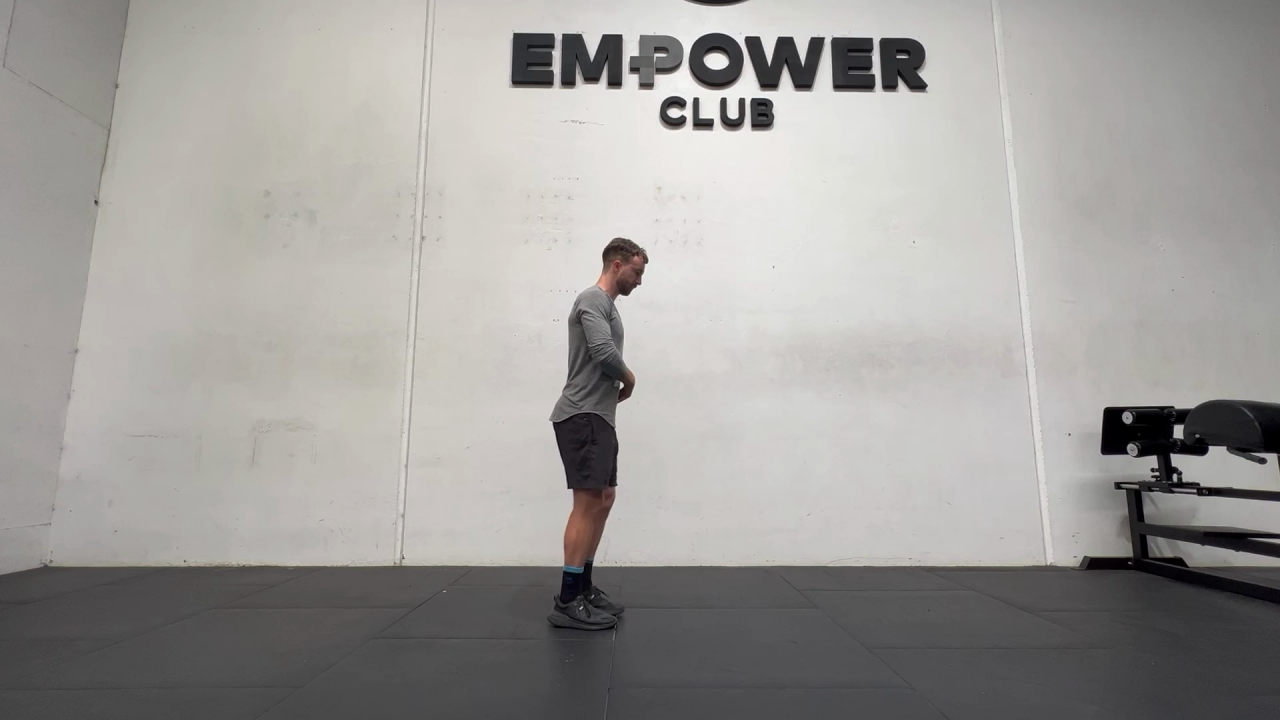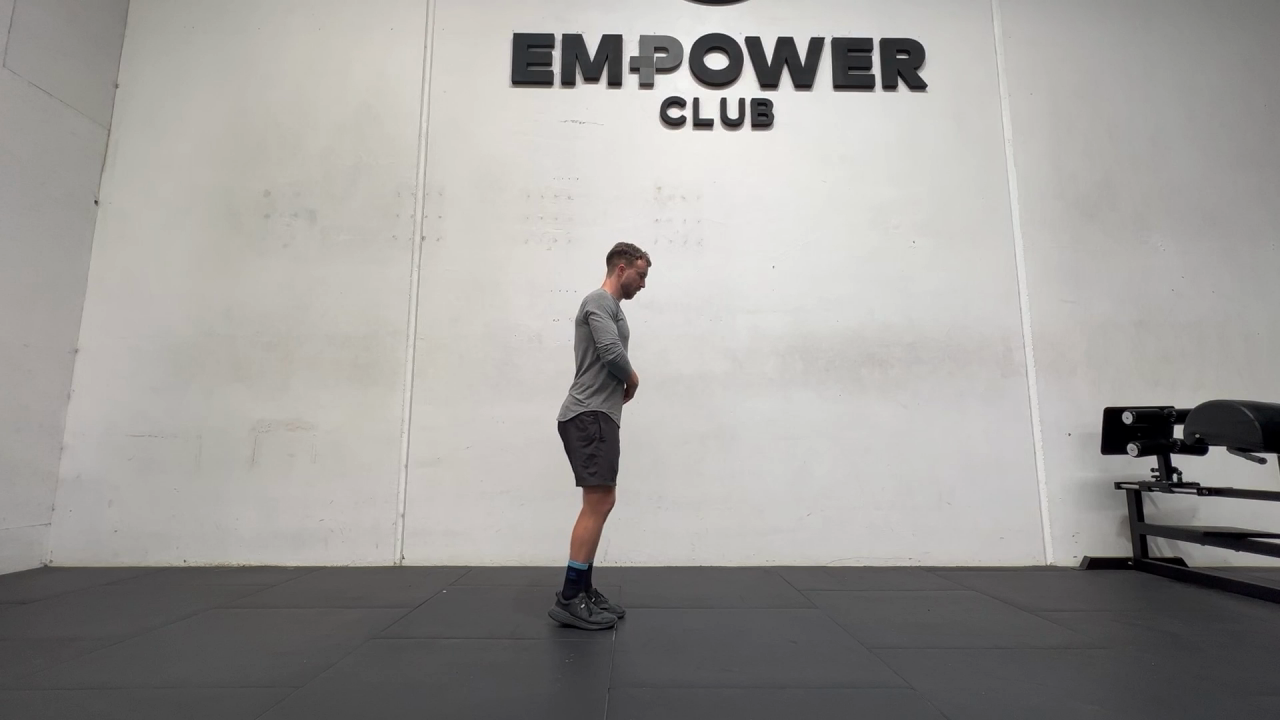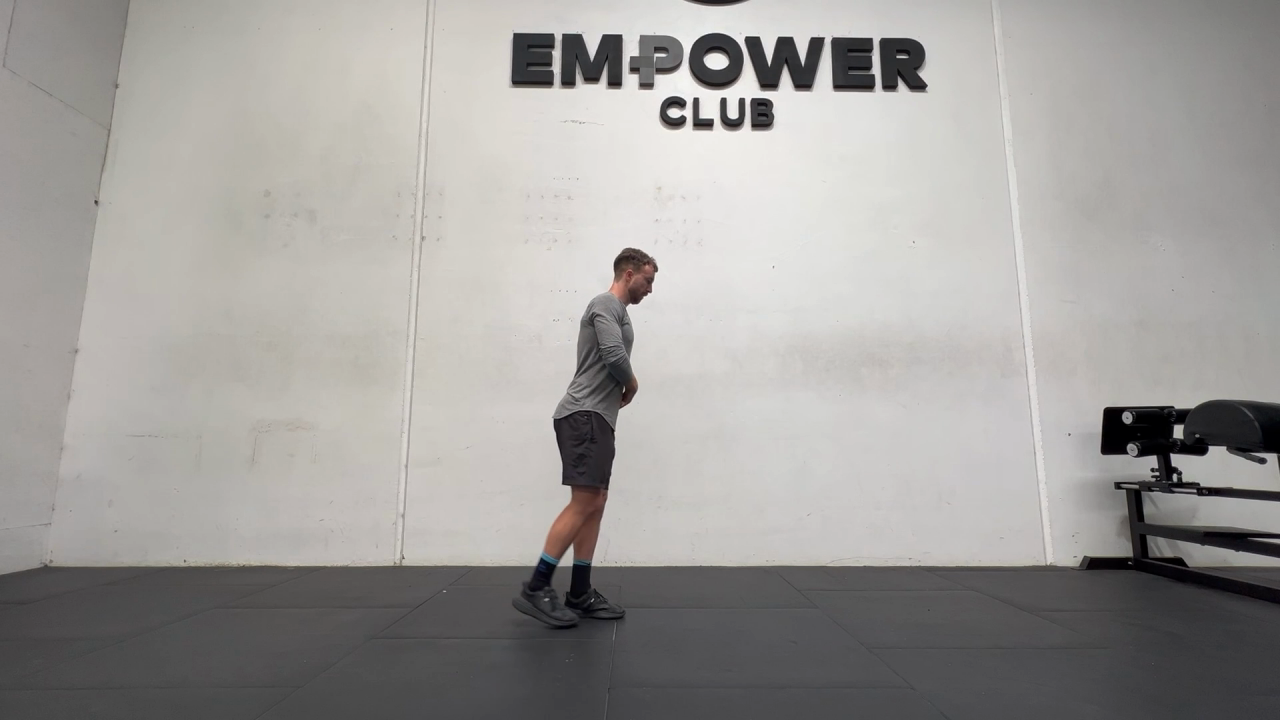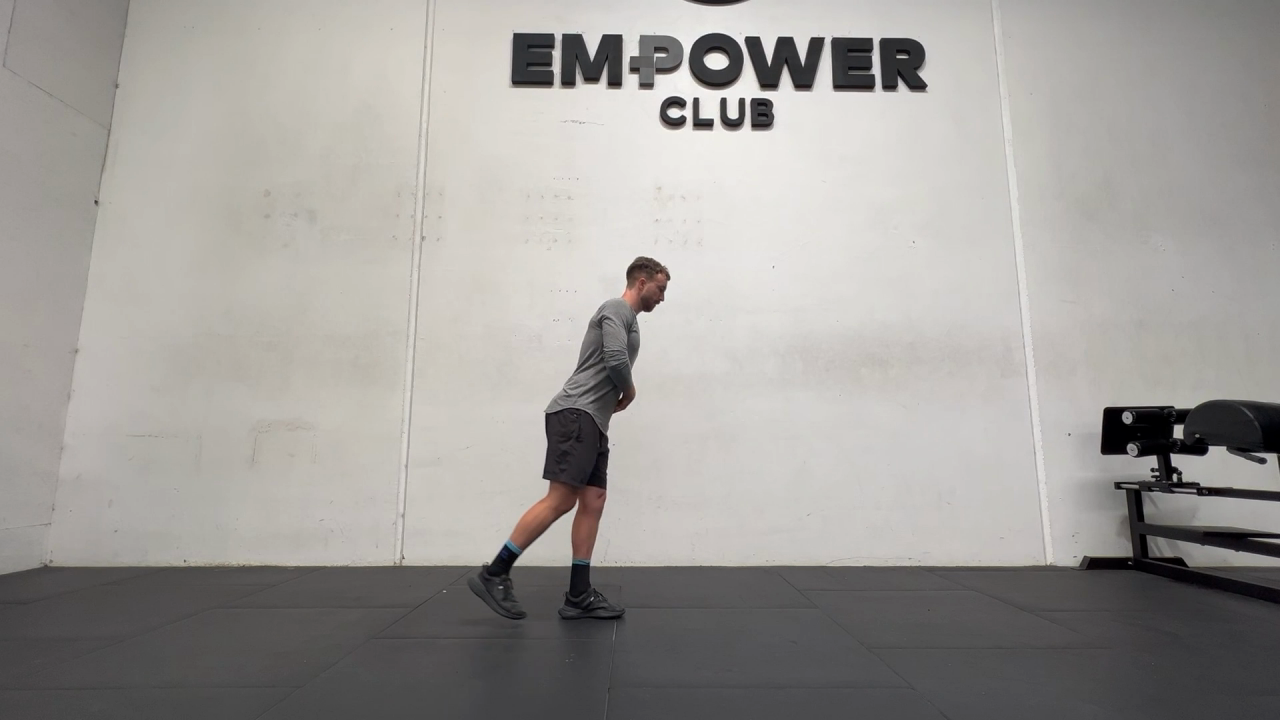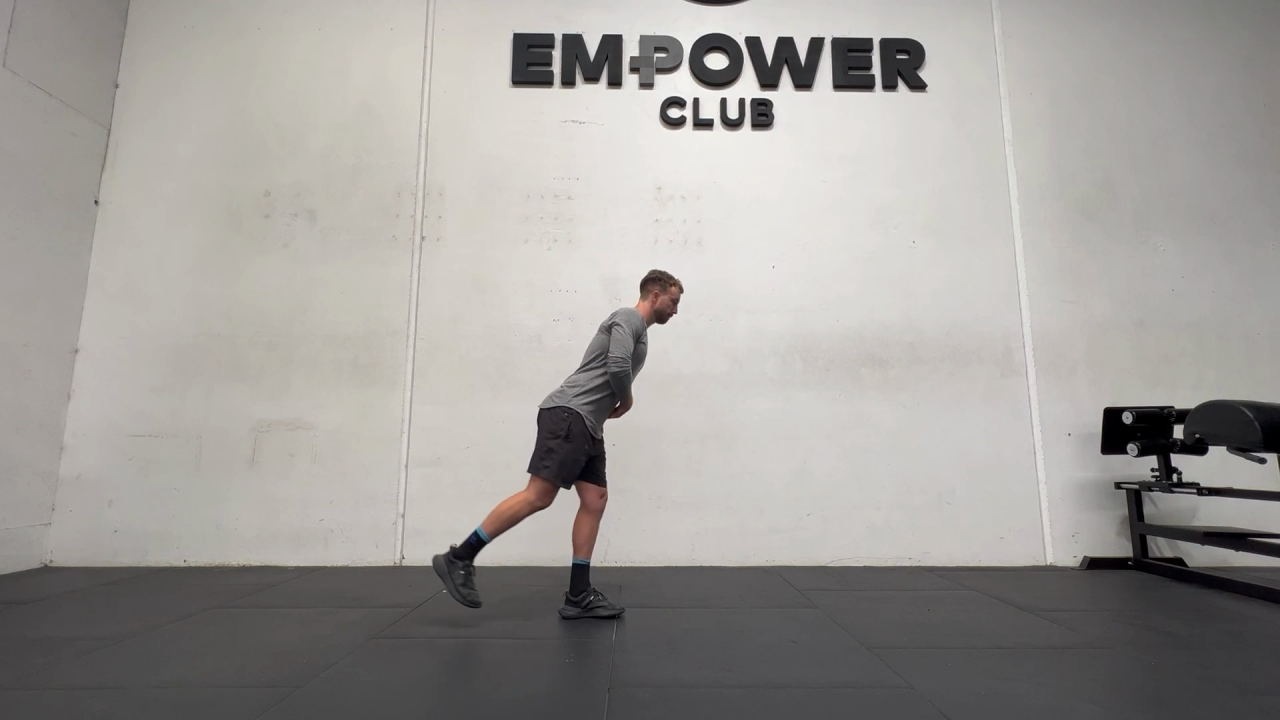
dt=0.3s
person 1, frame 1
left shoulder: (605, 304)
right shoulder: (592, 300)
right elbow: (604, 354)
left wrist: (622, 380)
right wrist: (628, 378)
left hip: (597, 416)
right hip: (583, 417)
left knee: (603, 500)
right knee: (589, 504)
left ankle: (583, 589)
right ankle: (568, 602)
person 1, frame 2
left shoulder: (609, 307)
right shoulder: (600, 301)
right elbow: (612, 354)
left wrist: (625, 382)
right wrist: (632, 380)
left hip: (600, 416)
right hip: (589, 416)
left knee: (600, 504)
right knee: (598, 502)
left ankle: (582, 591)
right ankle: (570, 598)
person 1, frame 3
left shoulder: (615, 311)
right shoulder: (606, 305)
right elbow: (615, 357)
left wrist: (623, 388)
right wrist: (631, 384)
left hip: (598, 418)
right hip: (584, 416)
left knee: (594, 503)
right knee: (584, 504)
left ankle: (579, 594)
right ankle: (535, 588)
person 1, frame 4
left shoulder: (625, 318)
right shoulder: (617, 309)
right elbow: (615, 361)
left wrist: (621, 394)
right wrist: (629, 391)
left hip: (592, 420)
right hip: (575, 414)
left knee: (593, 502)
right knee: (560, 500)
left ankle: (579, 594)
right ankle: (494, 575)
person 1, frame 5
left shoulder: (637, 329)
right shoulder: (628, 318)
right elbow: (617, 367)
left wrist: (617, 402)
right wrist: (626, 400)
left hip: (587, 424)
right hip: (568, 414)
left knee: (595, 501)
right knee: (537, 497)
left ankle: (579, 595)
right ankle: (459, 558)
